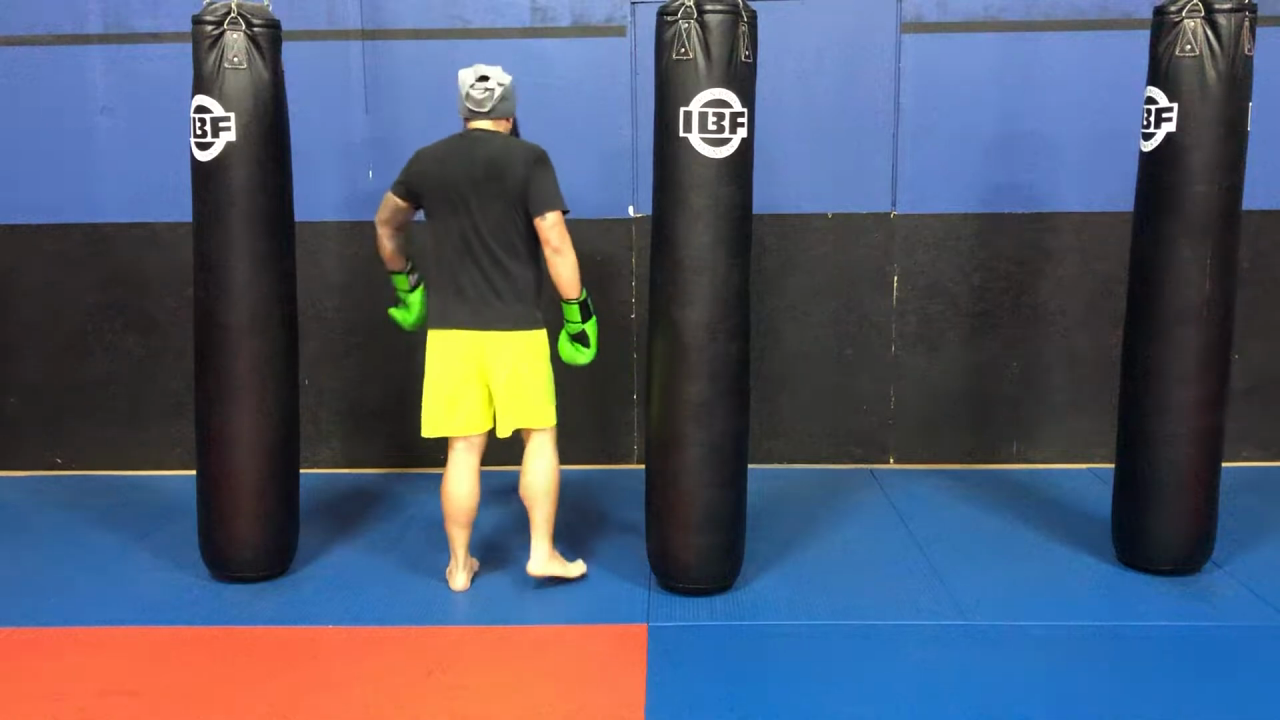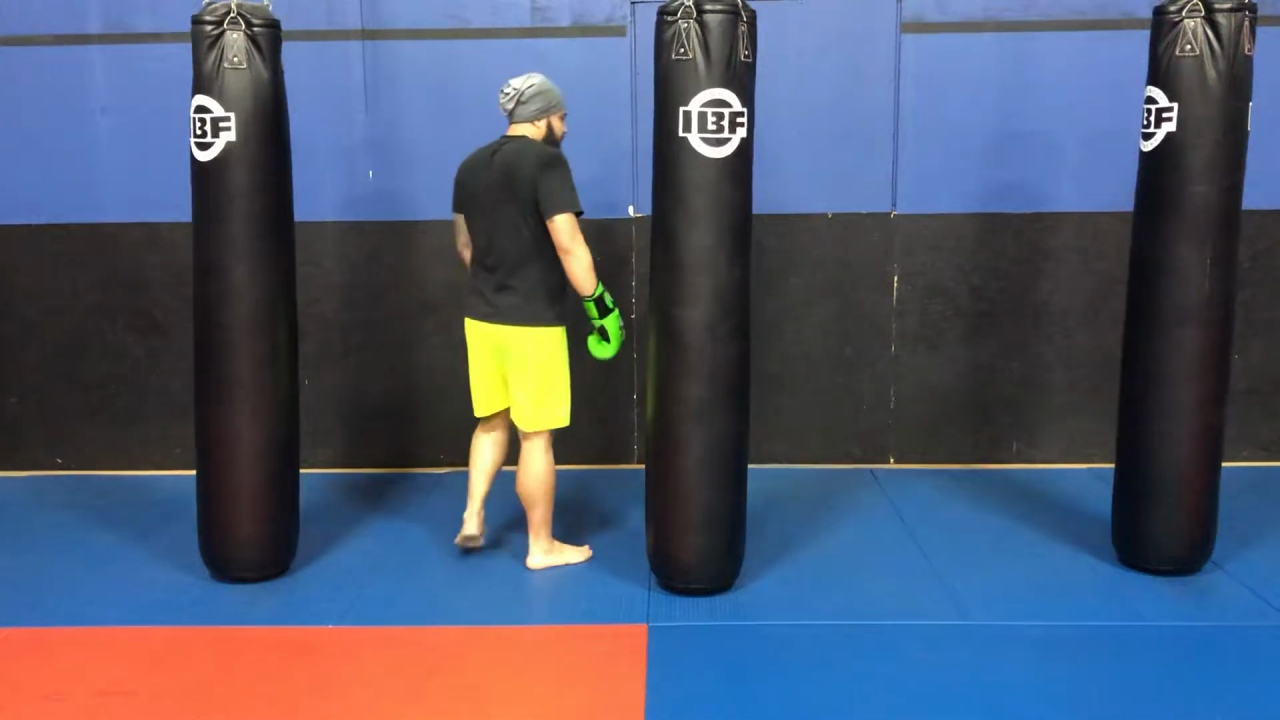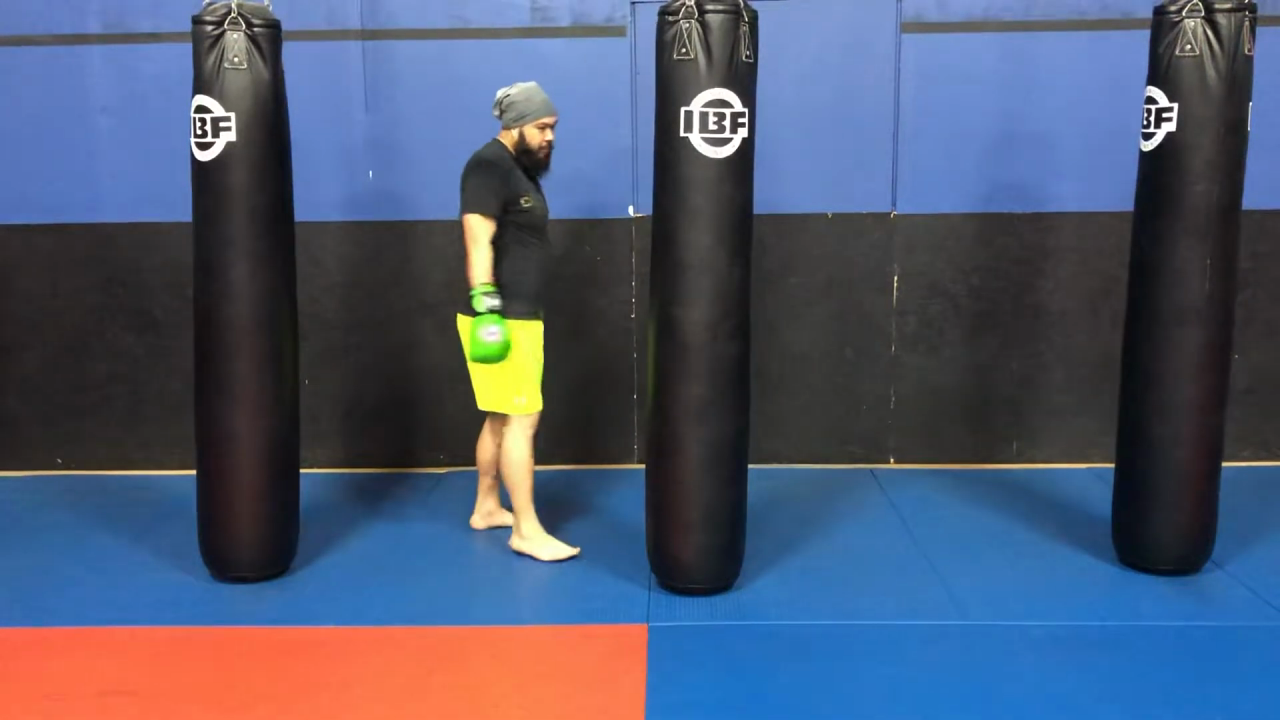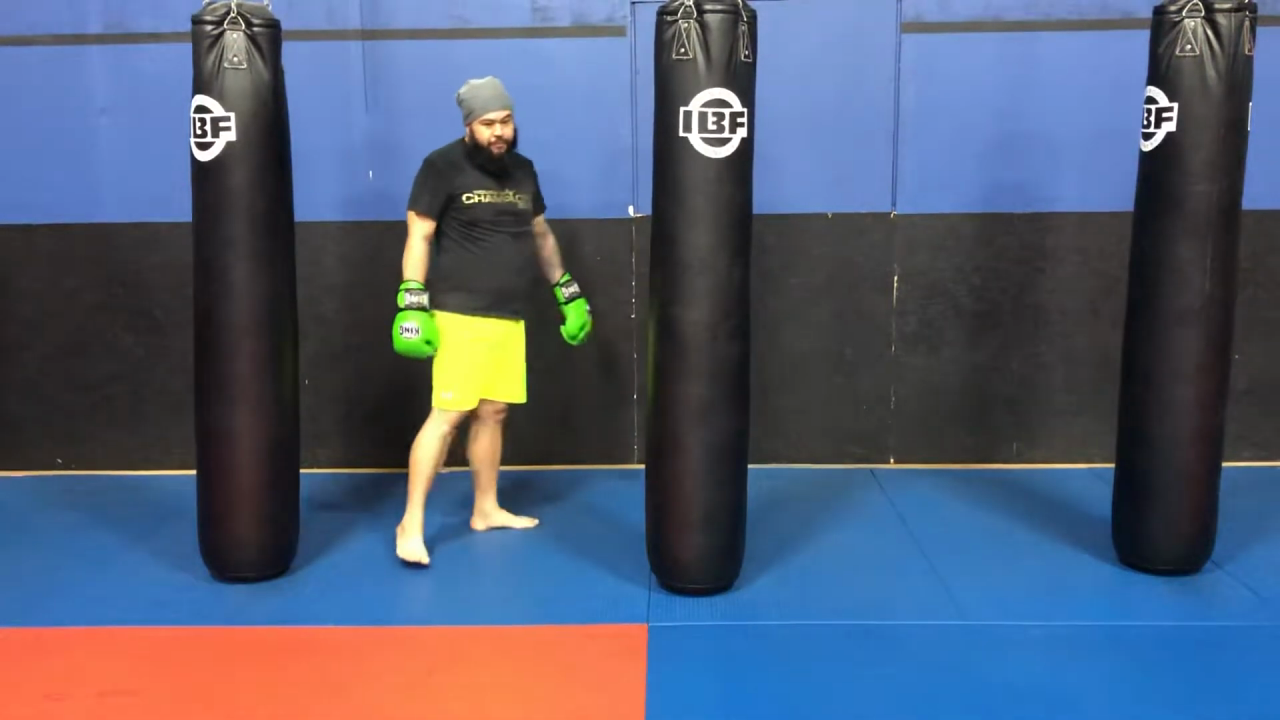
dt=0.5s
person 1, frame 1
left shoulder: (427, 160)
right shoulder: (529, 158)
left elbow: (386, 225)
right elbow: (555, 243)
left wrist: (404, 281)
right wrist: (577, 311)
left hip: (450, 329)
right hip: (516, 329)
left knee: (463, 449)
right knee: (540, 437)
left ankle: (459, 564)
right ankle: (545, 554)
person 1, frame 2
left shoulder: (471, 166)
right shoulder: (546, 161)
right elbow: (569, 244)
right wrist: (600, 305)
left hip: (481, 319)
right hip: (535, 324)
left knee: (492, 423)
right knee: (537, 437)
left ankle: (473, 518)
right ankle: (542, 546)
person 1, frame 3
left shoulder: (523, 169)
right shoulder: (489, 168)
right elbow: (477, 241)
right wrist: (486, 309)
left hip: (520, 313)
right hip: (505, 317)
left knee: (504, 417)
right knee: (520, 420)
left ankle: (488, 508)
right ankle: (526, 529)
person 1, frame 4
left shoulder: (522, 169)
right shoulder: (443, 166)
left elbow: (541, 235)
right elbow: (419, 236)
left wrist: (568, 293)
right wrist: (412, 302)
left hip: (510, 316)
right hip: (461, 314)
left knee: (493, 413)
right knee: (446, 415)
left ankle: (486, 509)
right ankle: (412, 521)
